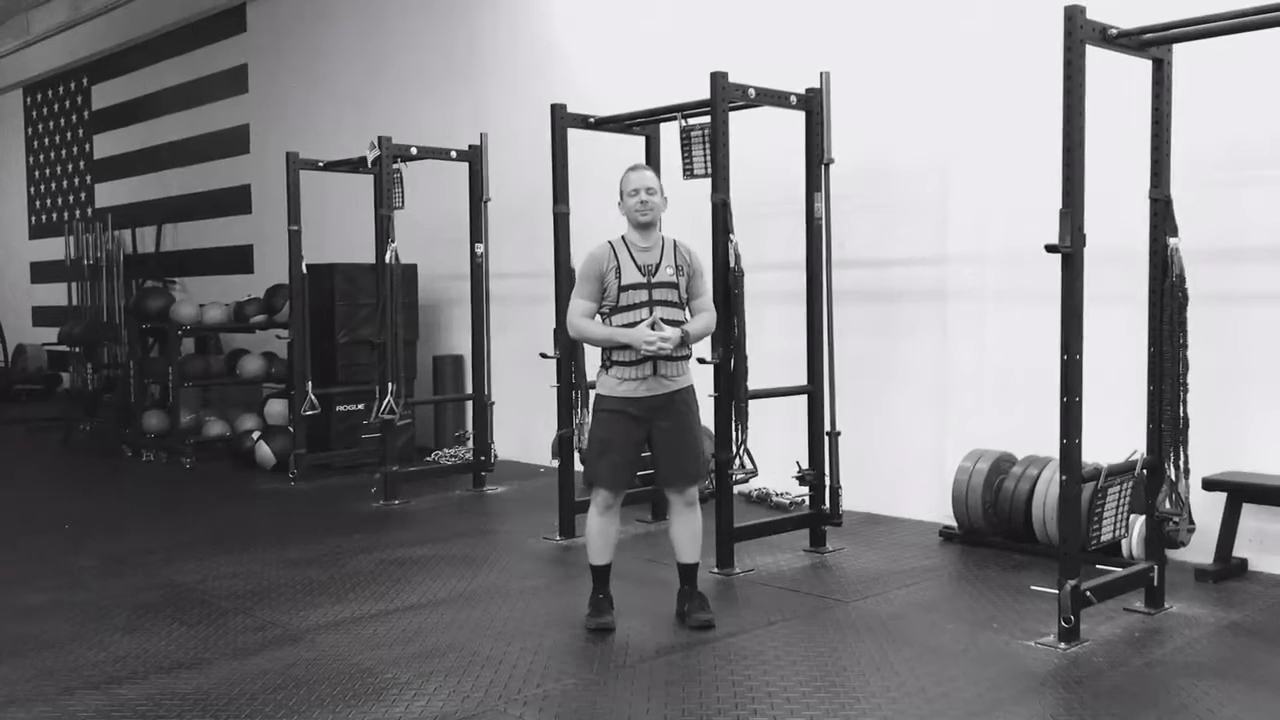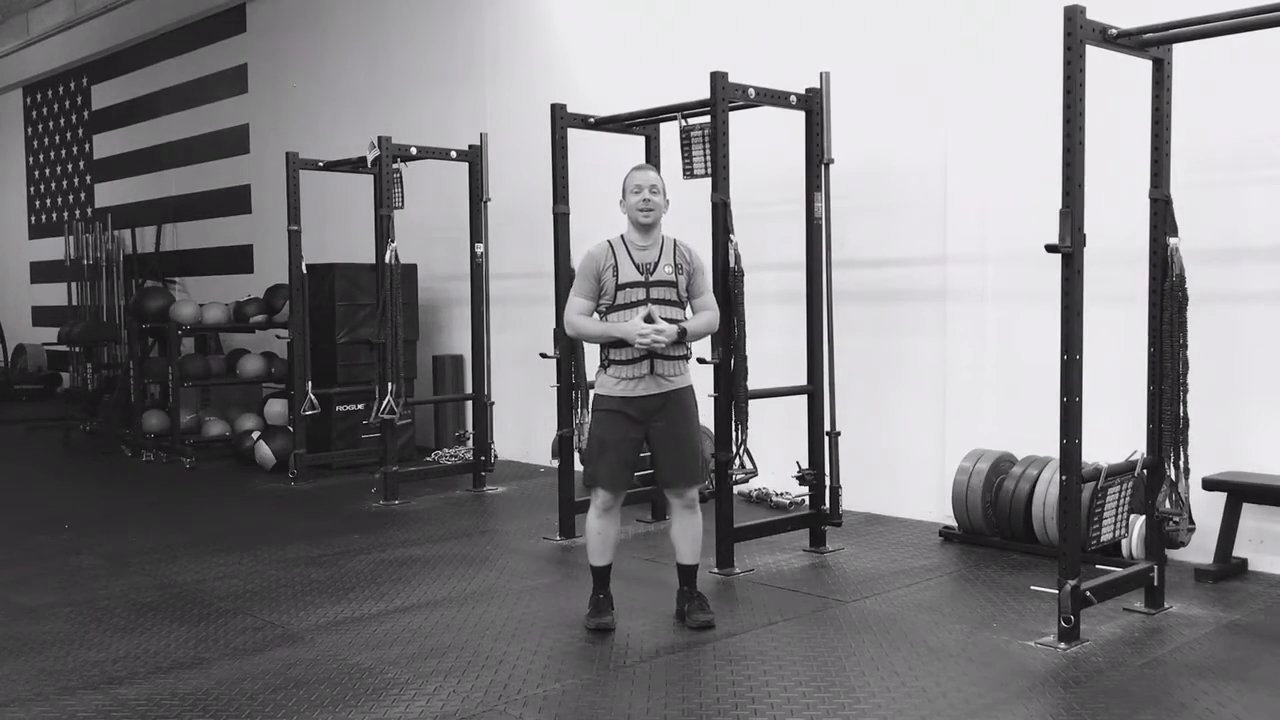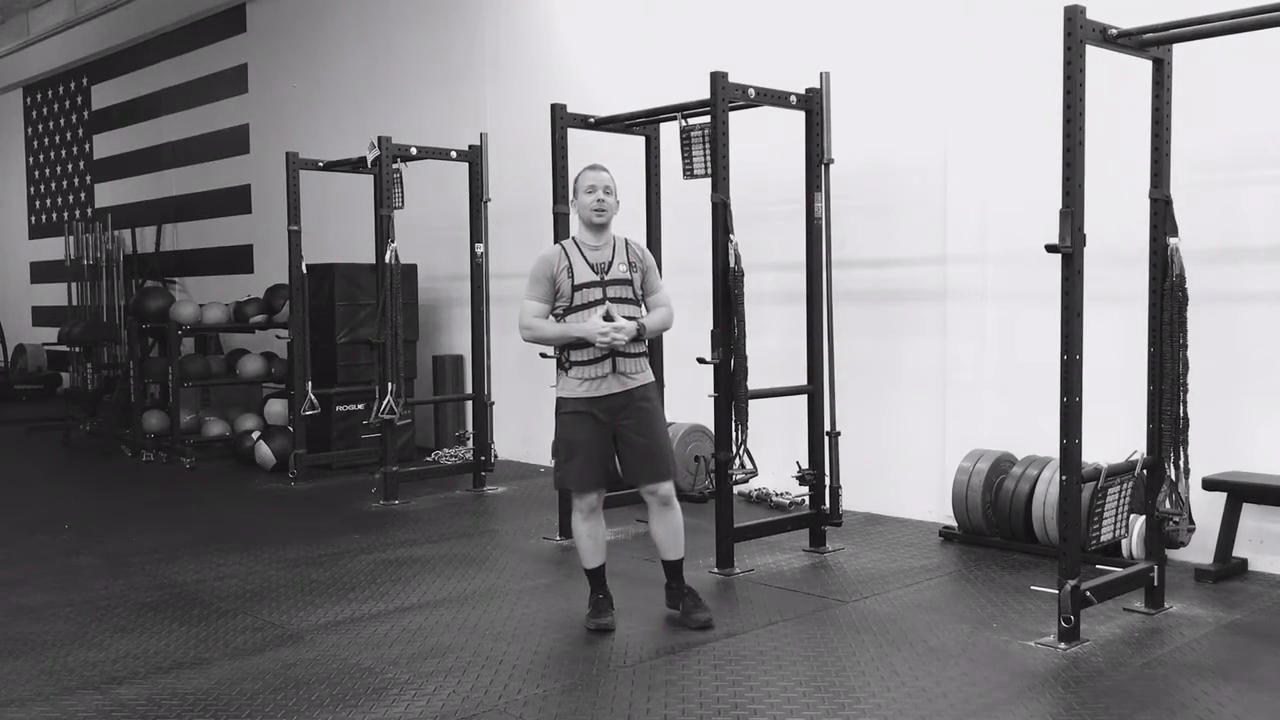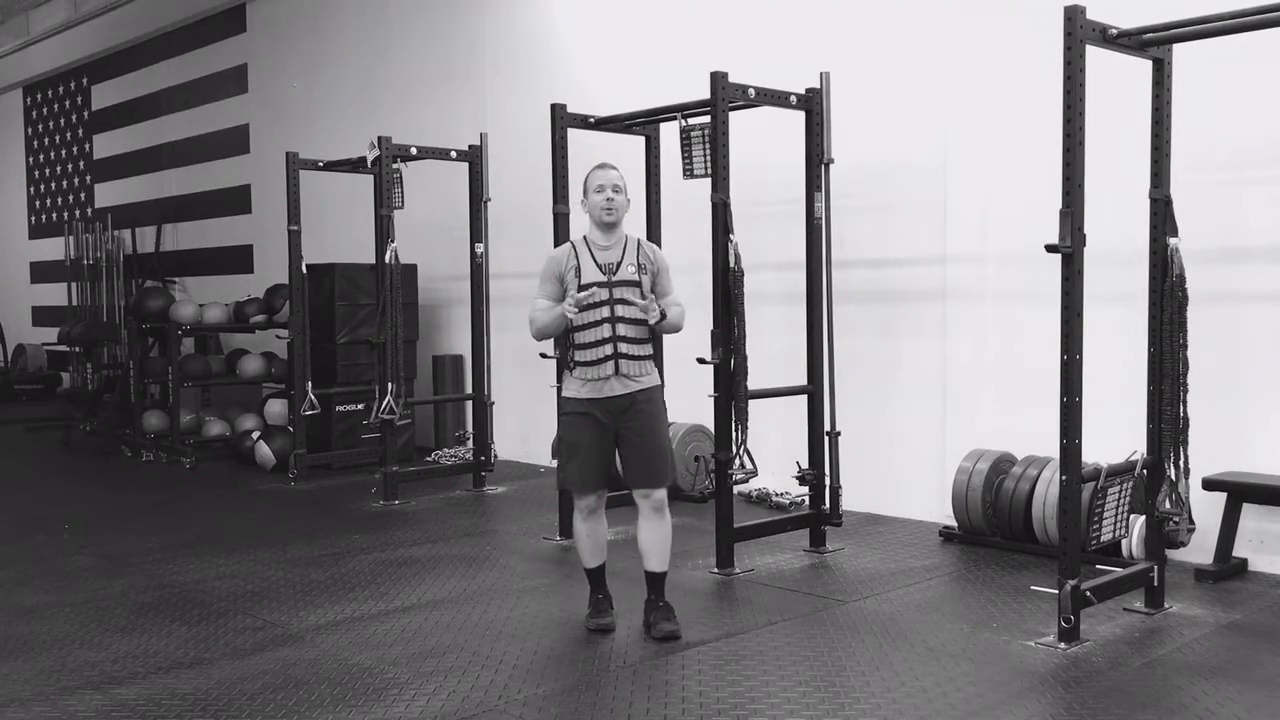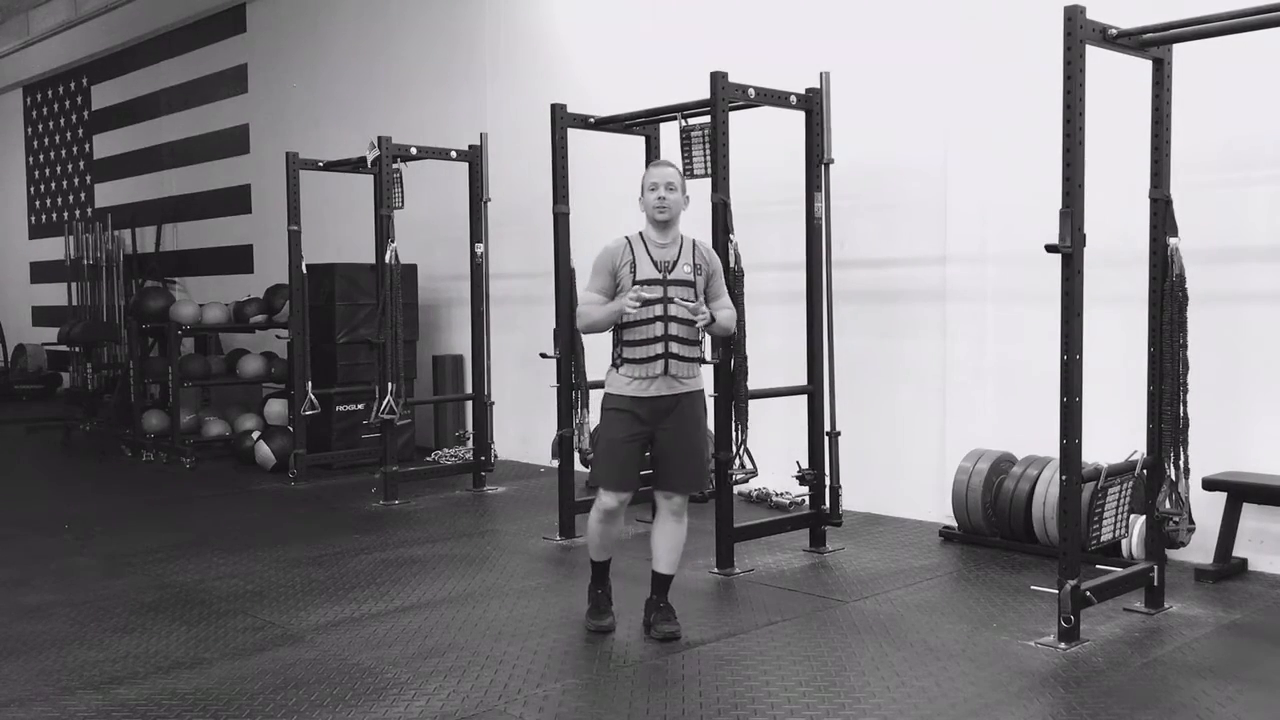
dt=1s
person 1, frame 1
left shoulder: (685, 256)
right shoulder: (600, 258)
left elbow: (708, 315)
right elbow: (576, 324)
left wrist: (680, 334)
right wrist: (630, 335)
left hip: (675, 392)
right hip: (618, 395)
left knee: (685, 493)
right knee: (605, 496)
left ankle: (689, 593)
right ankle: (600, 595)
person 1, frame 2
left shoulder: (686, 256)
right shoulder: (599, 257)
left elbow: (710, 315)
right elbow: (573, 321)
left wrist: (677, 331)
right wrist: (623, 330)
left hip: (674, 392)
right hip: (616, 394)
left knee: (685, 495)
right knee: (605, 497)
left ankle: (689, 593)
right ankle: (600, 595)
person 1, frame 3
left shoulder: (637, 254)
right shoulder: (552, 260)
left elbow: (665, 312)
right elbow: (529, 327)
left wrist: (636, 326)
right wrist: (583, 330)
left hip: (637, 388)
right hip: (579, 396)
left knee: (661, 490)
right knee: (586, 500)
left ankle: (677, 588)
right ankle: (599, 595)
person 1, frame 4
left shoulder: (649, 255)
right shoulder: (562, 259)
left elbow: (678, 318)
right elbow: (536, 327)
left wrist: (660, 314)
right wrist: (565, 310)
left hip: (641, 391)
right hip: (583, 396)
left knee: (653, 497)
right knee: (587, 500)
left ankle: (656, 600)
right ankle: (599, 595)
person 1, frame 5
left shoulder: (704, 256)
right shoulder: (616, 252)
left elbow: (730, 319)
right elbow: (583, 319)
left wrist: (709, 317)
right wrist: (618, 307)
left hip: (683, 395)
right hip: (626, 394)
left knee: (674, 501)
right knee: (611, 500)
left ankle: (659, 601)
right ankle: (599, 587)
